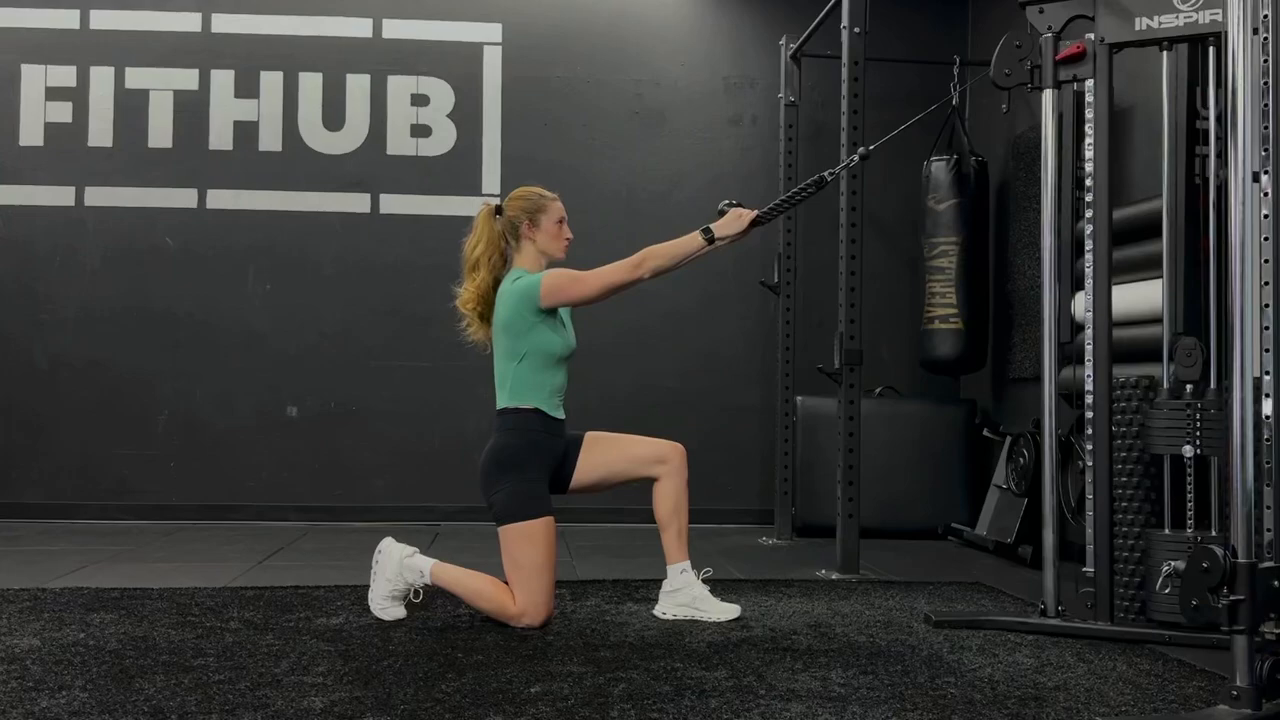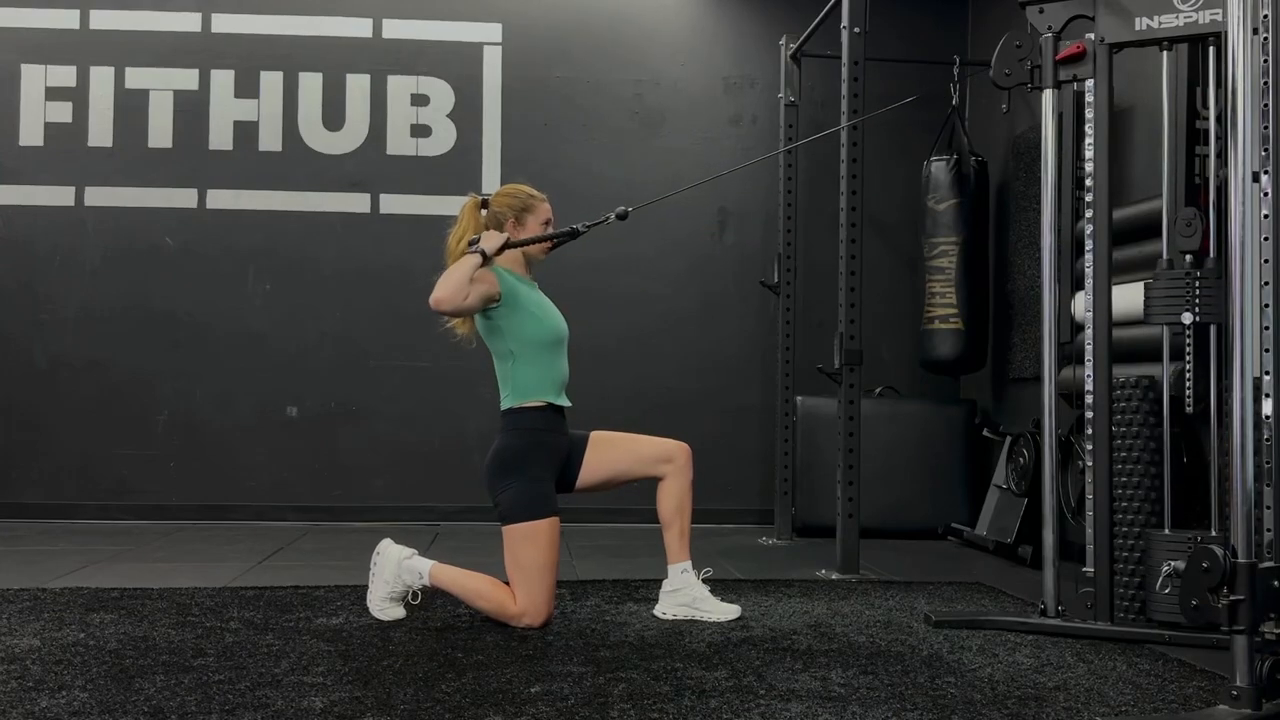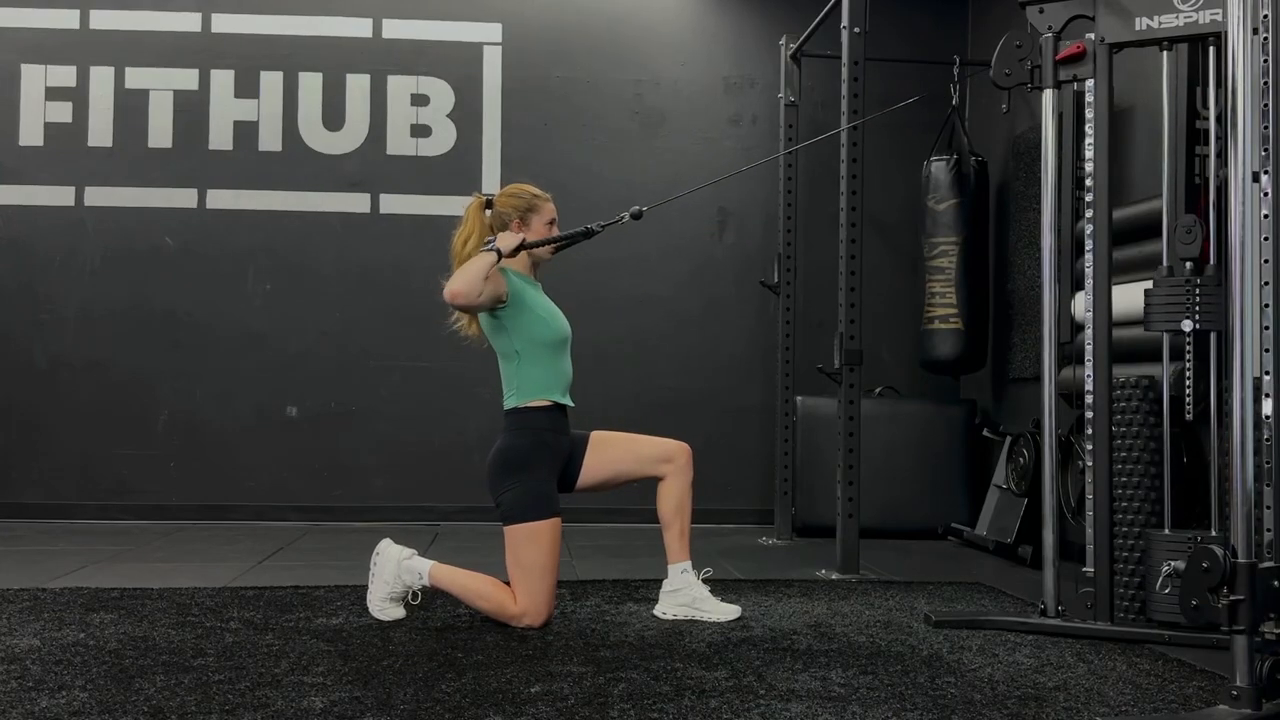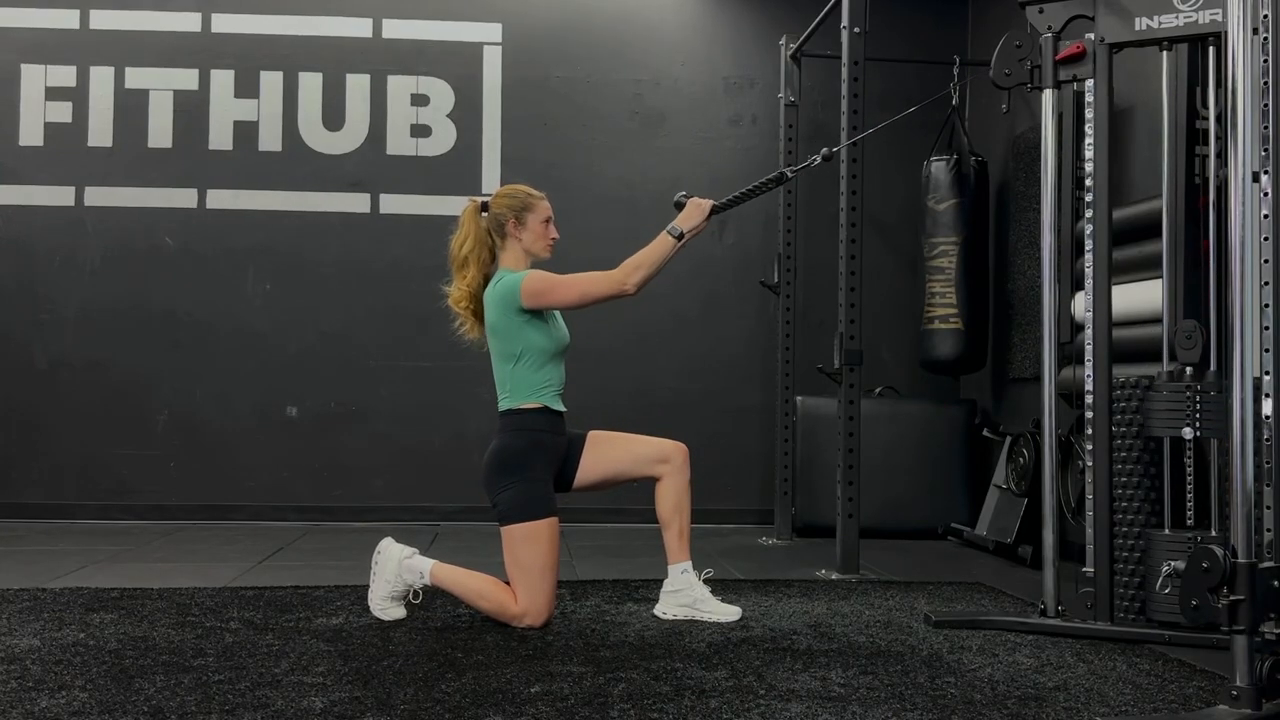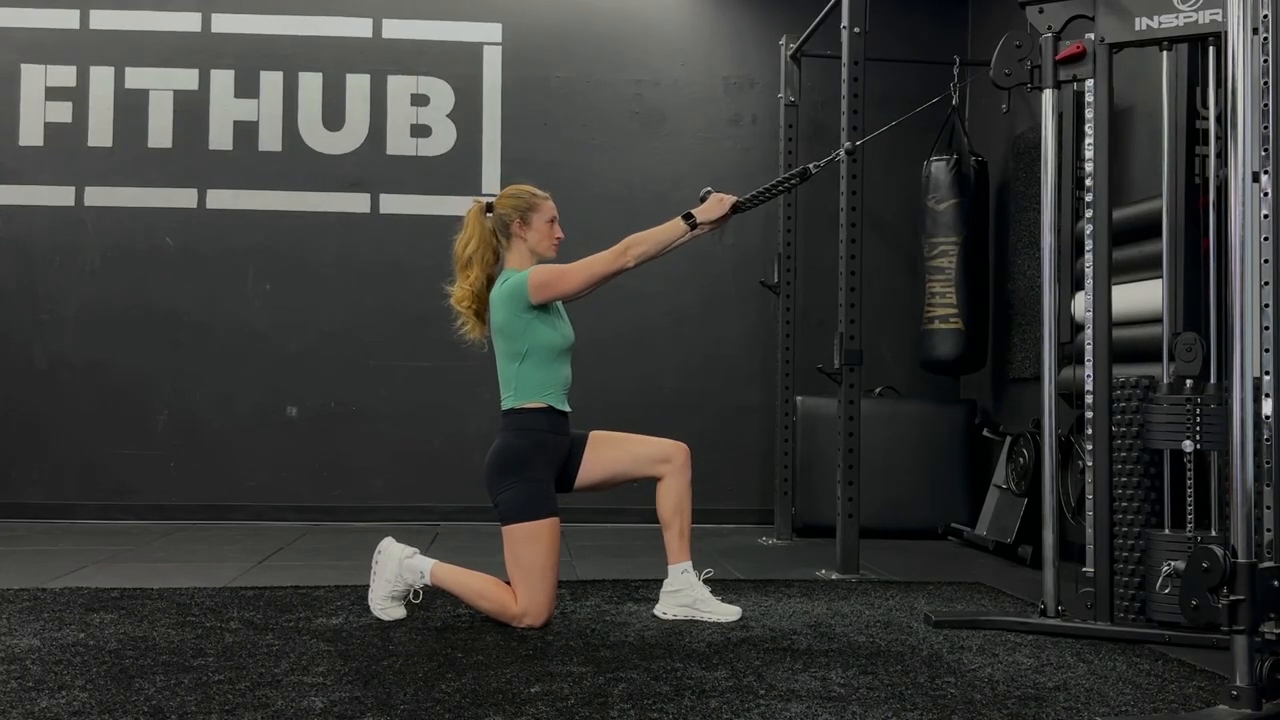
dt=0.7s
person 1, frame 1
left shoulder: (547, 286)
right shoulder: (528, 287)
left elbow: (636, 272)
right elbow: (635, 269)
left wrist: (715, 236)
right wrist: (713, 232)
left hip: (551, 444)
right hip: (517, 452)
left knee: (670, 457)
right knee: (530, 613)
left ankle: (680, 590)
right ankle: (411, 567)
person 1, frame 2
left shoulder: (522, 282)
right shoulder: (489, 281)
right elbow: (442, 300)
left wrist: (534, 258)
right wrist: (482, 250)
left hip: (555, 441)
right hip: (522, 448)
left knee: (675, 457)
right knee: (529, 614)
left ankle: (680, 590)
right ankle: (409, 567)
person 1, frame 3
left shoulder: (523, 284)
right shoulder: (500, 285)
right elbow: (457, 295)
left wrist: (538, 251)
right wrist: (496, 249)
left hip: (556, 441)
right hip: (525, 449)
left knee: (676, 457)
right knee: (529, 614)
left ankle: (680, 591)
right ankle: (409, 569)
person 1, frame 4
left shoulder: (525, 288)
right shoulder: (515, 286)
left elbow: (622, 285)
right elbow: (621, 283)
left wrist: (680, 233)
right wrist: (679, 228)
left hip: (552, 442)
right hip: (522, 451)
left knee: (672, 457)
right knee: (530, 613)
left ankle: (680, 589)
right ankle: (411, 567)
person 1, frame 5
left shoulder: (534, 285)
right shoulder: (520, 286)
left elbow: (625, 260)
right elbow: (623, 256)
left wrist: (697, 226)
right wrist: (695, 217)
left hip: (555, 442)
right hip: (524, 451)
left knee: (674, 457)
right knee: (530, 613)
left ankle: (680, 590)
right ankle: (409, 567)
